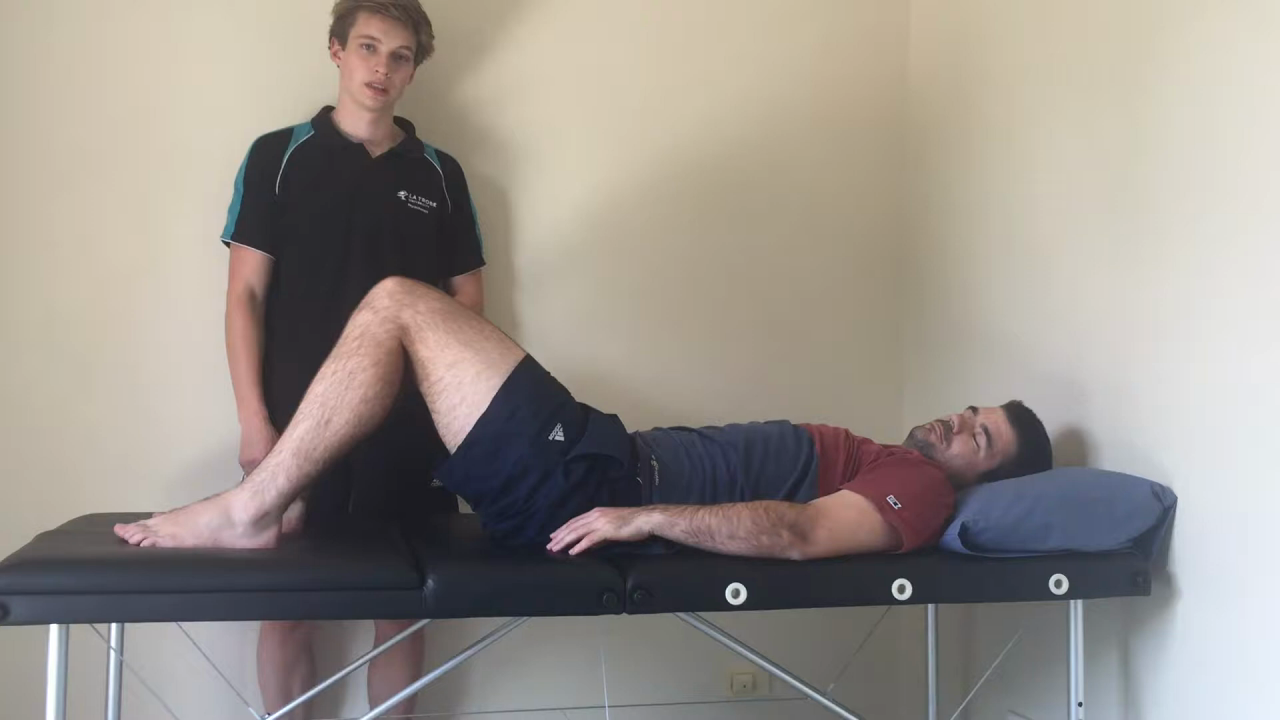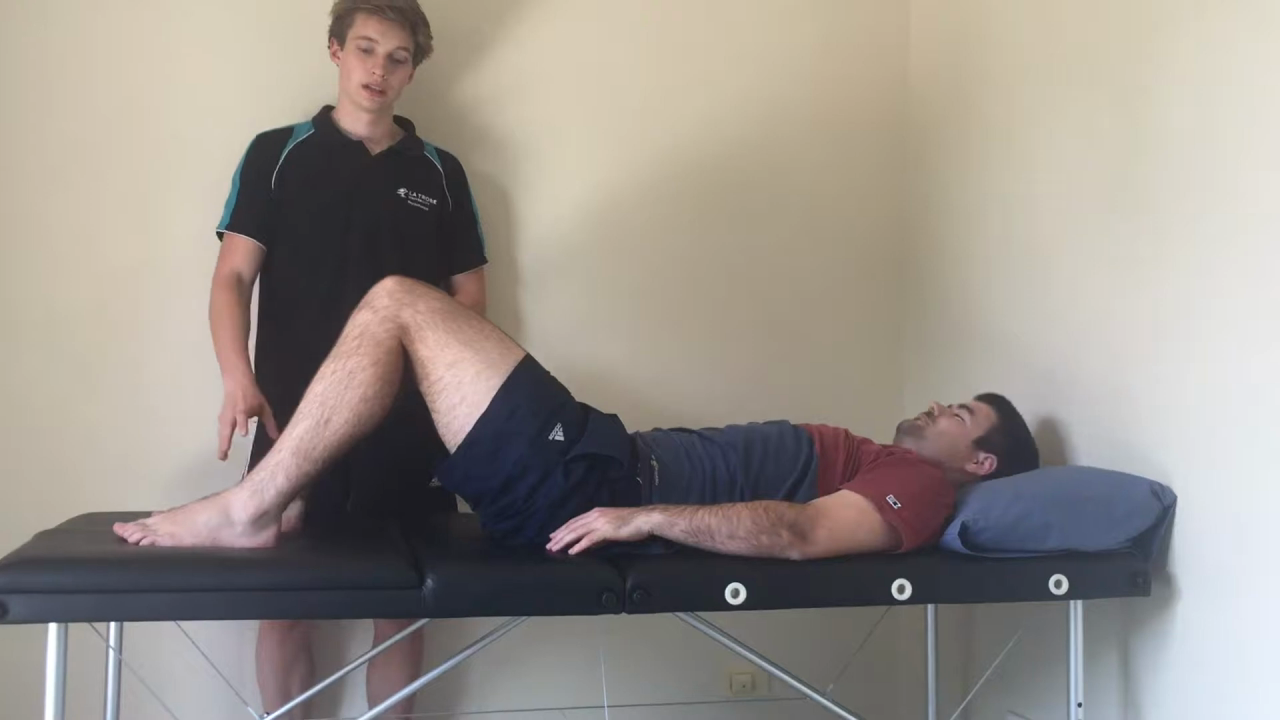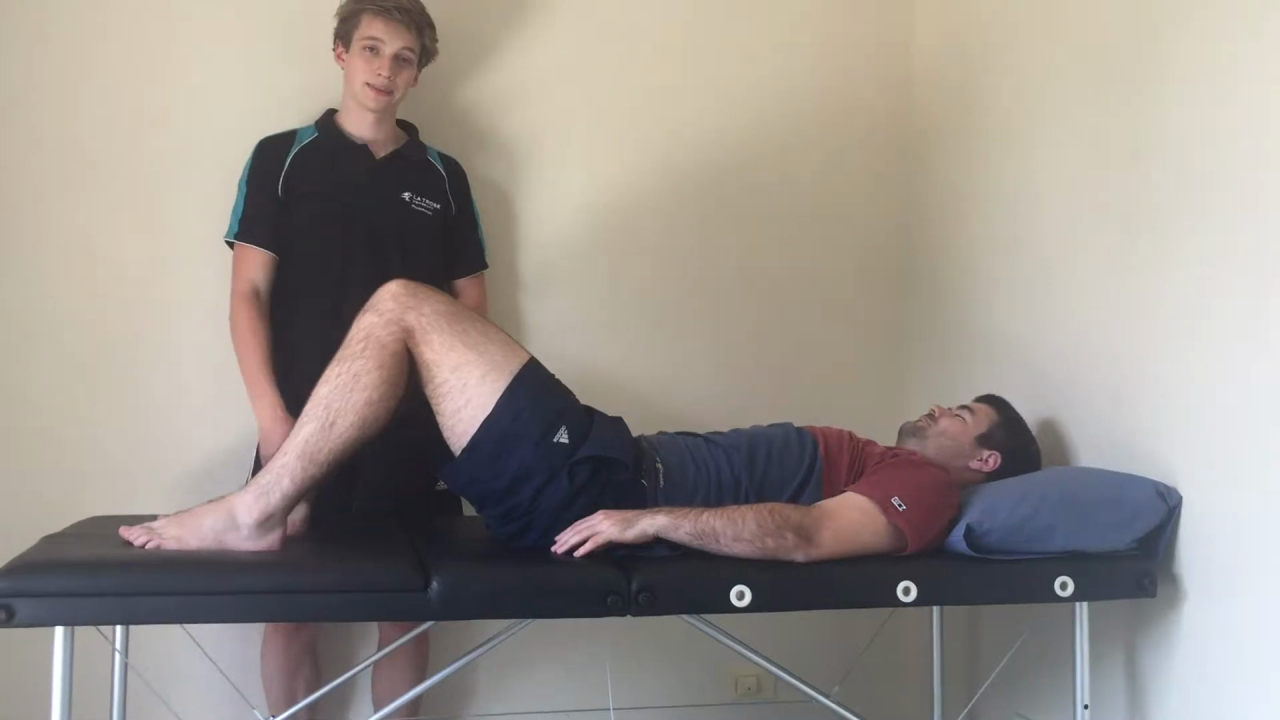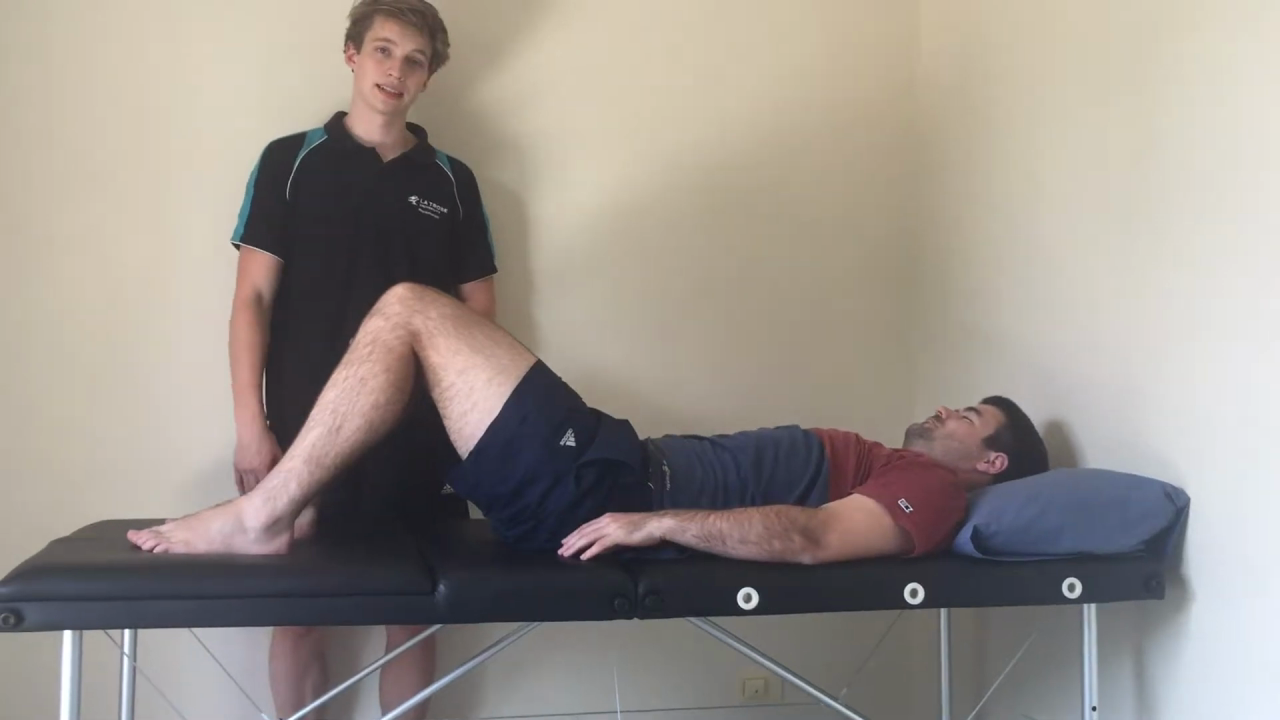
dt=0.4s
person 1, frame 1
left shoulder: (918, 489)
right shoulder: (879, 462)
left elbow: (798, 534)
left wrist: (645, 516)
left hip: (594, 483)
right hip: (616, 465)
left knee: (398, 305)
right knee: (404, 312)
left ankle: (249, 510)
right ankle: (265, 502)
person 1, frame 2
left shoulder: (916, 489)
right shoulder: (875, 470)
left elbow: (796, 535)
left wrist: (642, 517)
left hip: (592, 486)
right hip: (610, 468)
left knee: (397, 302)
right knee: (406, 311)
left ankle: (247, 509)
right ankle: (273, 500)
person 1, frame 3
left shoulder: (923, 489)
right shoulder: (878, 466)
left elbow: (804, 537)
left wrist: (651, 519)
left hip: (599, 488)
right hip: (621, 470)
left knee: (404, 305)
right knee: (414, 318)
left ankle: (255, 512)
right ankle: (278, 504)
person 1, frame 4
left shoulder: (928, 492)
right shoulder: (885, 470)
left elbow: (809, 539)
left wrist: (654, 522)
left hip: (604, 492)
right hip: (626, 473)
left knee: (411, 309)
right knee: (418, 316)
left ankle: (262, 516)
right ankle: (281, 508)
person 2, frame 1
left shoulder: (438, 173)
right shoulder: (276, 157)
left elbow: (467, 297)
right elbow: (246, 294)
right wrist: (254, 417)
left hip: (408, 426)
right hip: (299, 422)
person 2, frame 2
left shoulder: (439, 170)
right shoulder: (276, 154)
left elbow: (470, 294)
right elbow: (233, 276)
right wrist: (238, 378)
left hip: (408, 421)
right hip: (297, 416)
person 2, frame 3
left shoulder: (442, 175)
right shoulder: (281, 158)
left elbow: (470, 301)
right elbow: (249, 293)
right wrist: (271, 410)
left hip: (413, 426)
right hip: (304, 422)
person 2, frame 4
left shoulder: (450, 179)
right shoulder: (289, 162)
left elbow: (479, 305)
right elbow: (253, 298)
right wrist: (250, 423)
left hip: (420, 429)
right hip: (309, 424)
